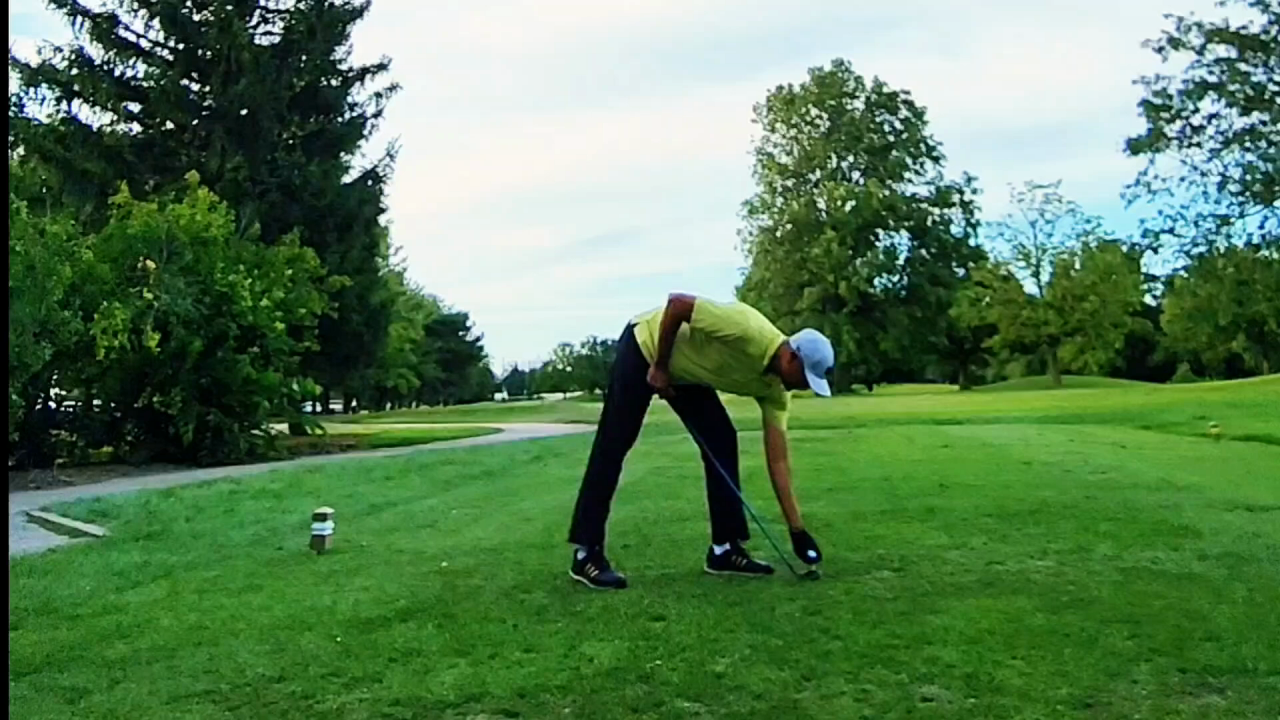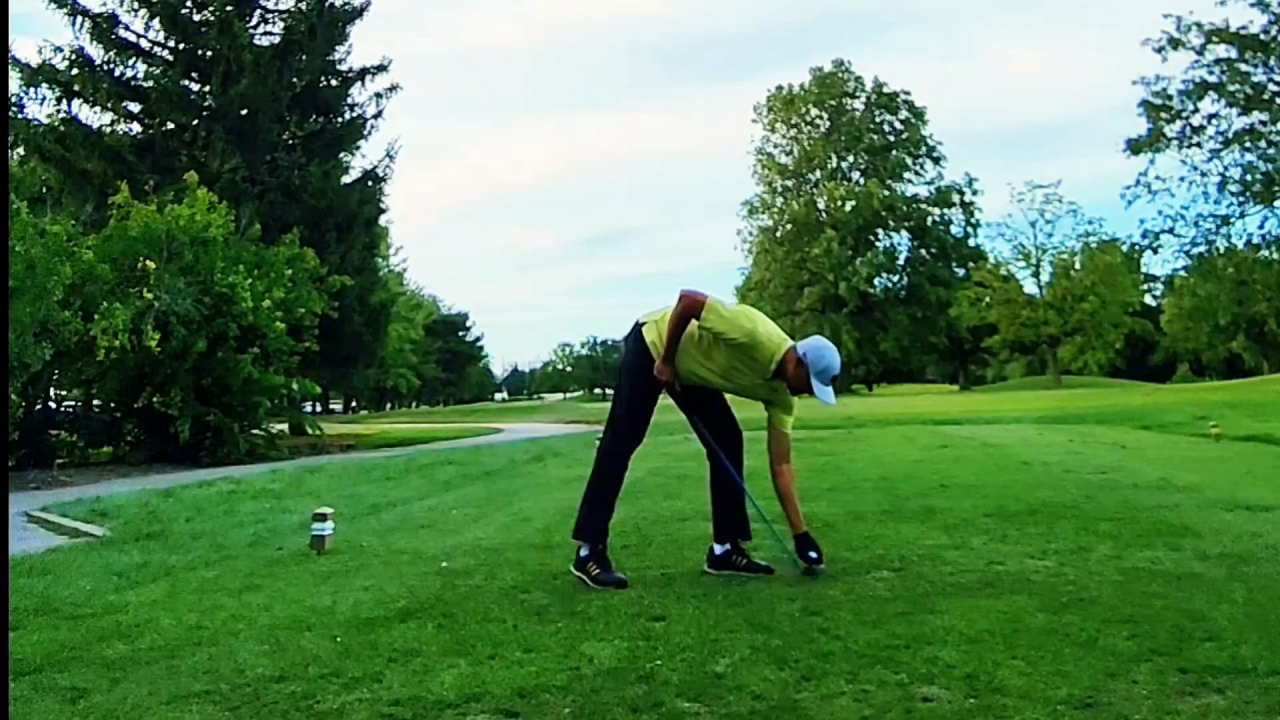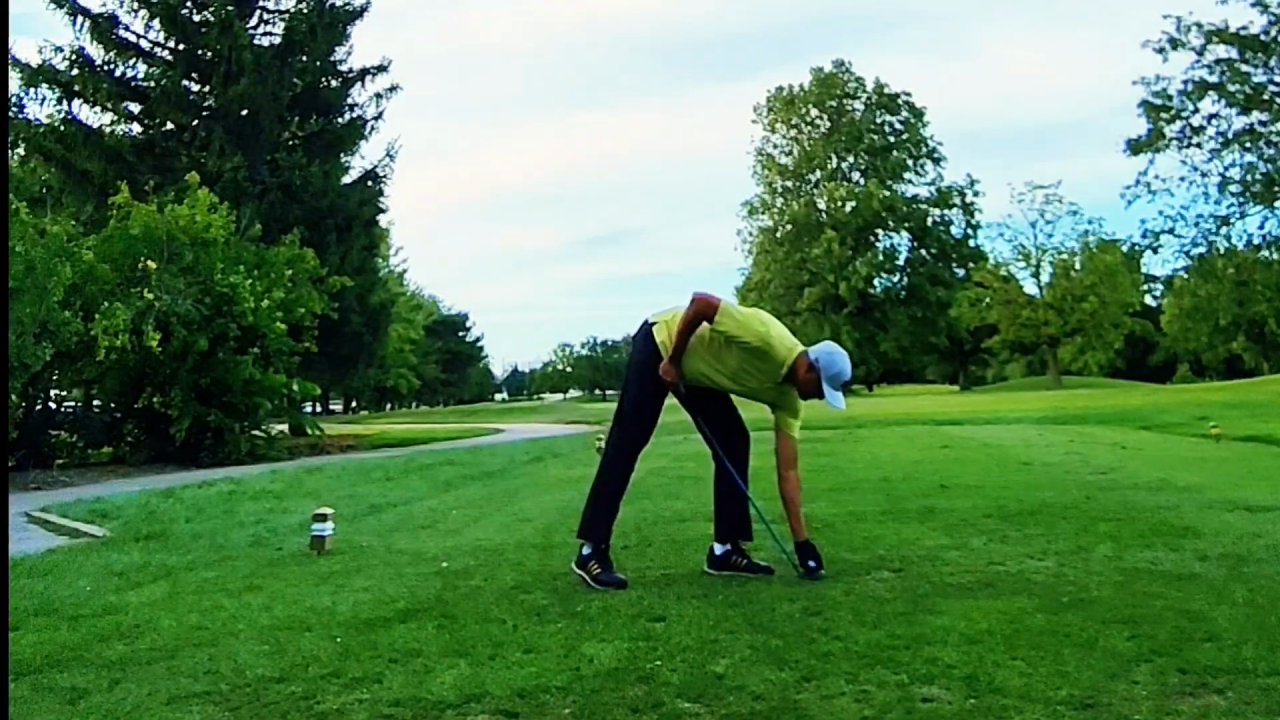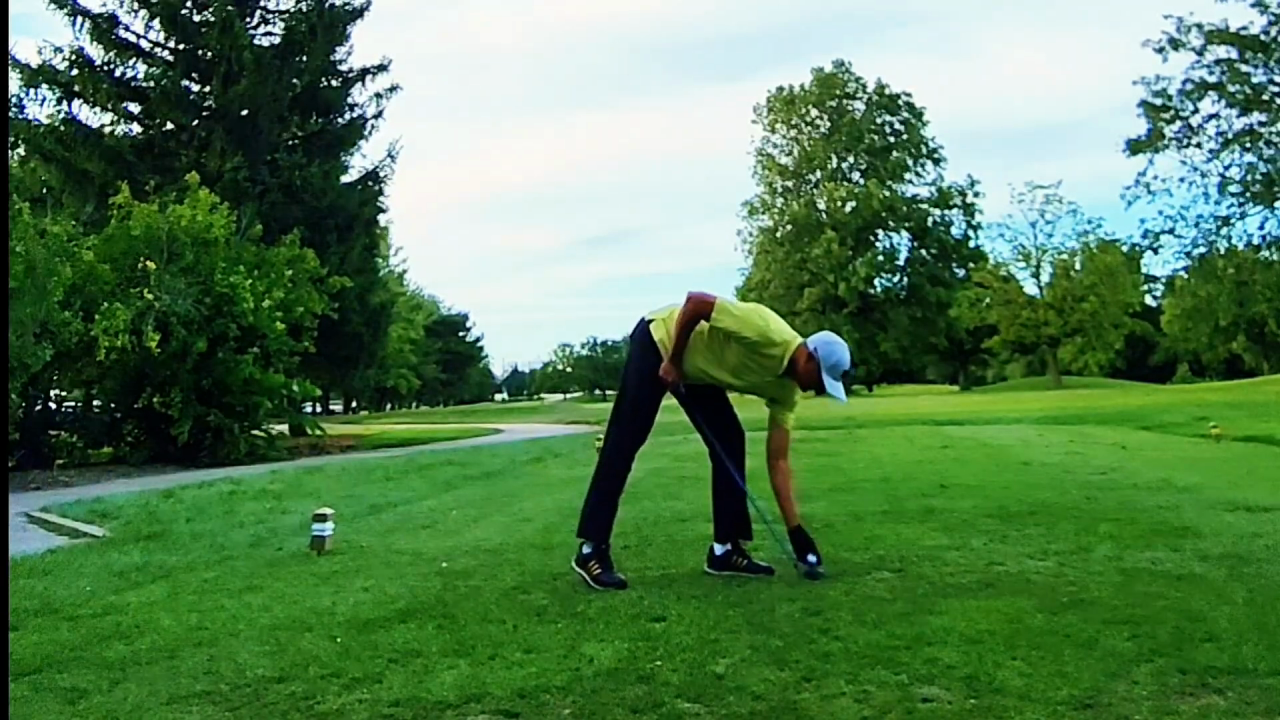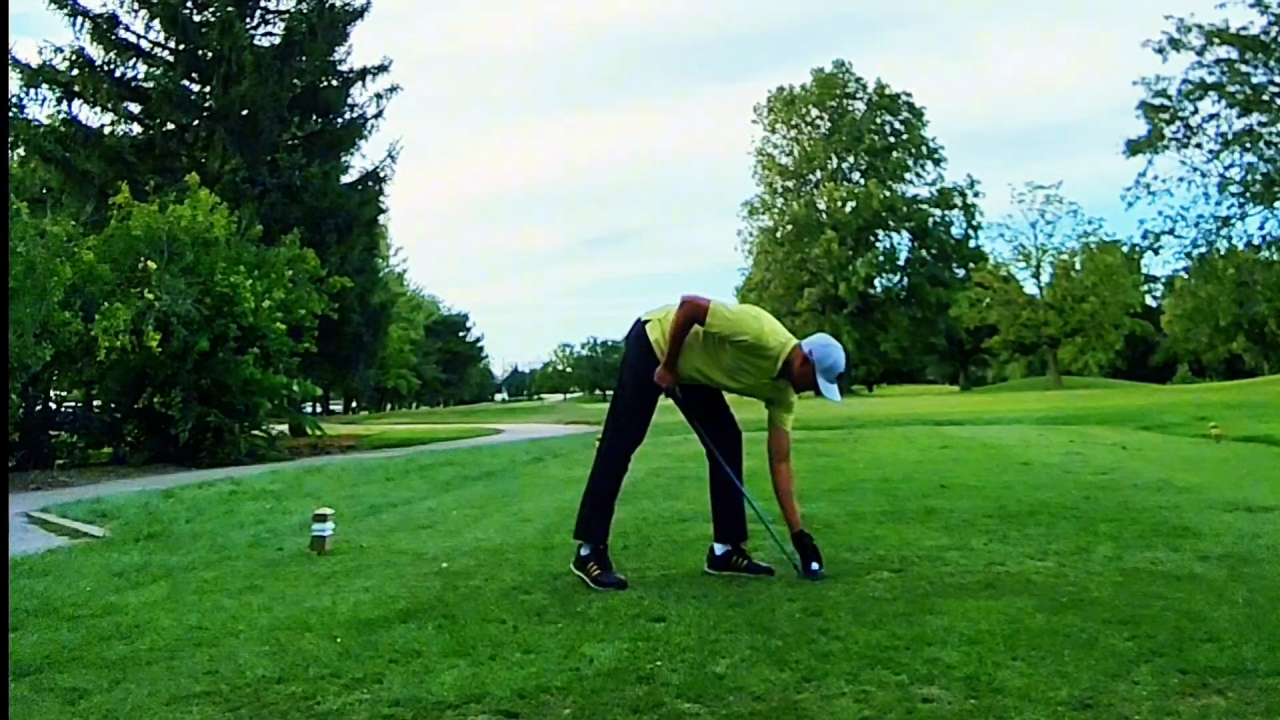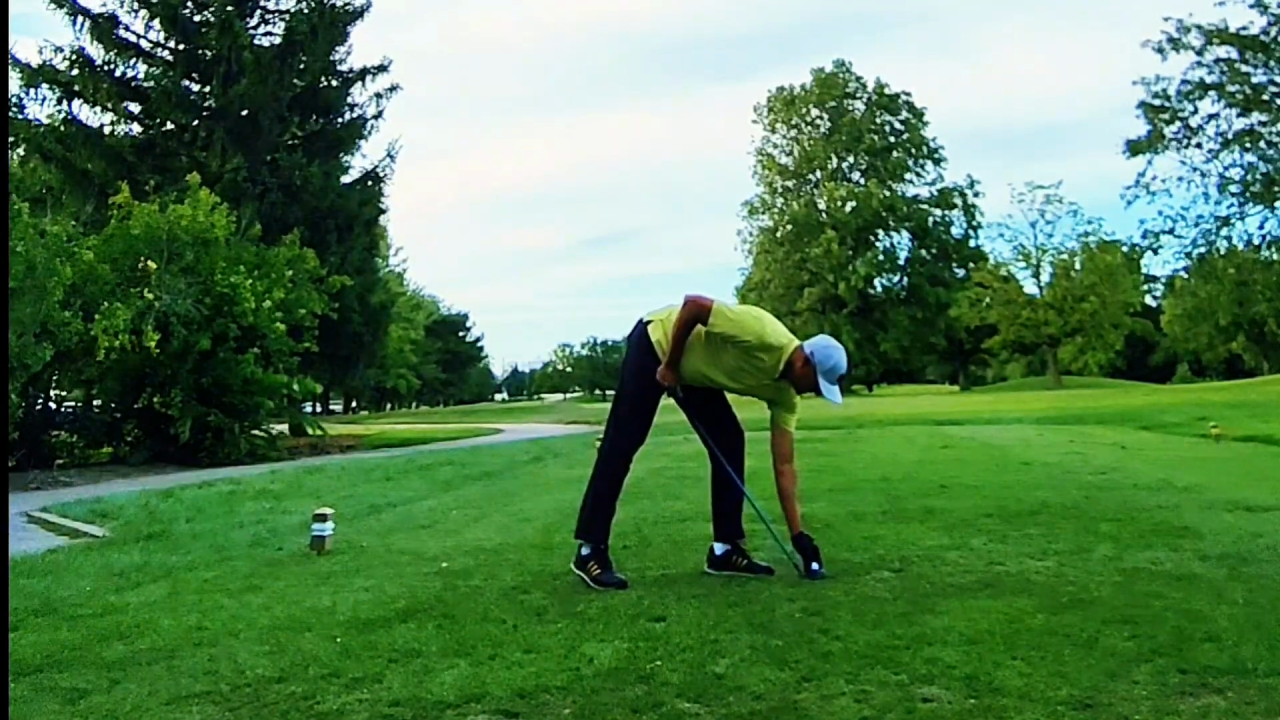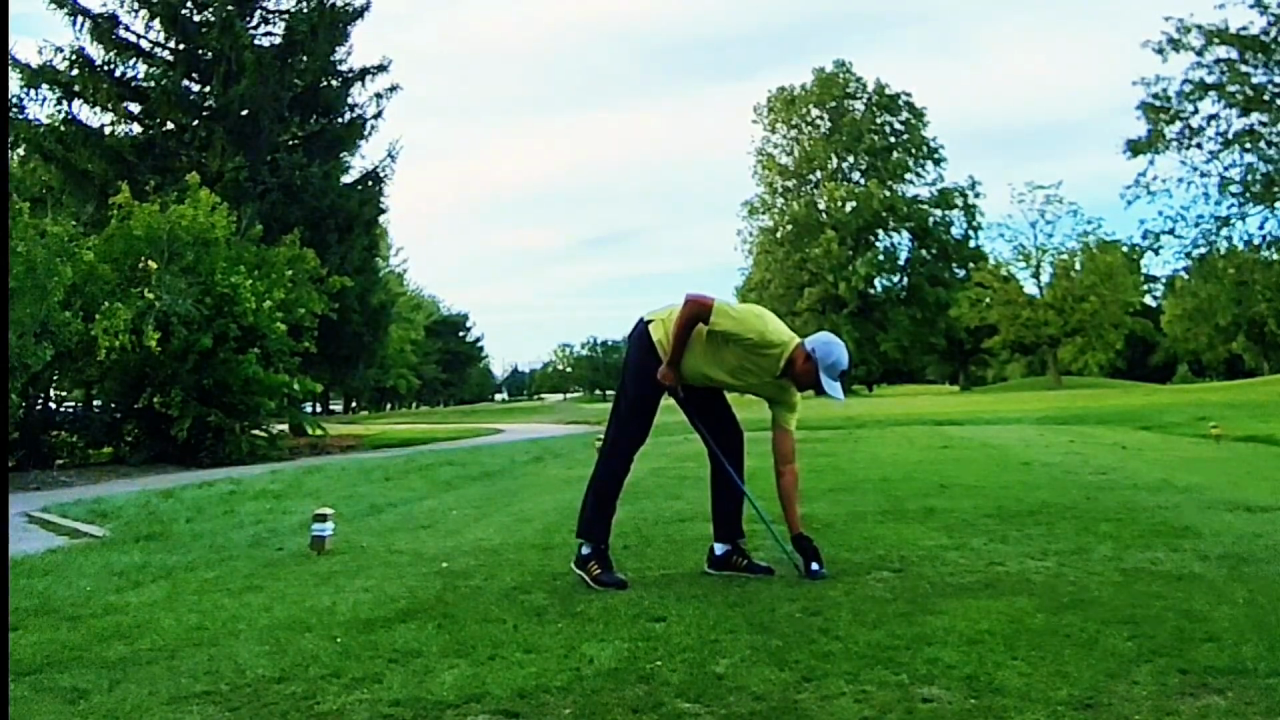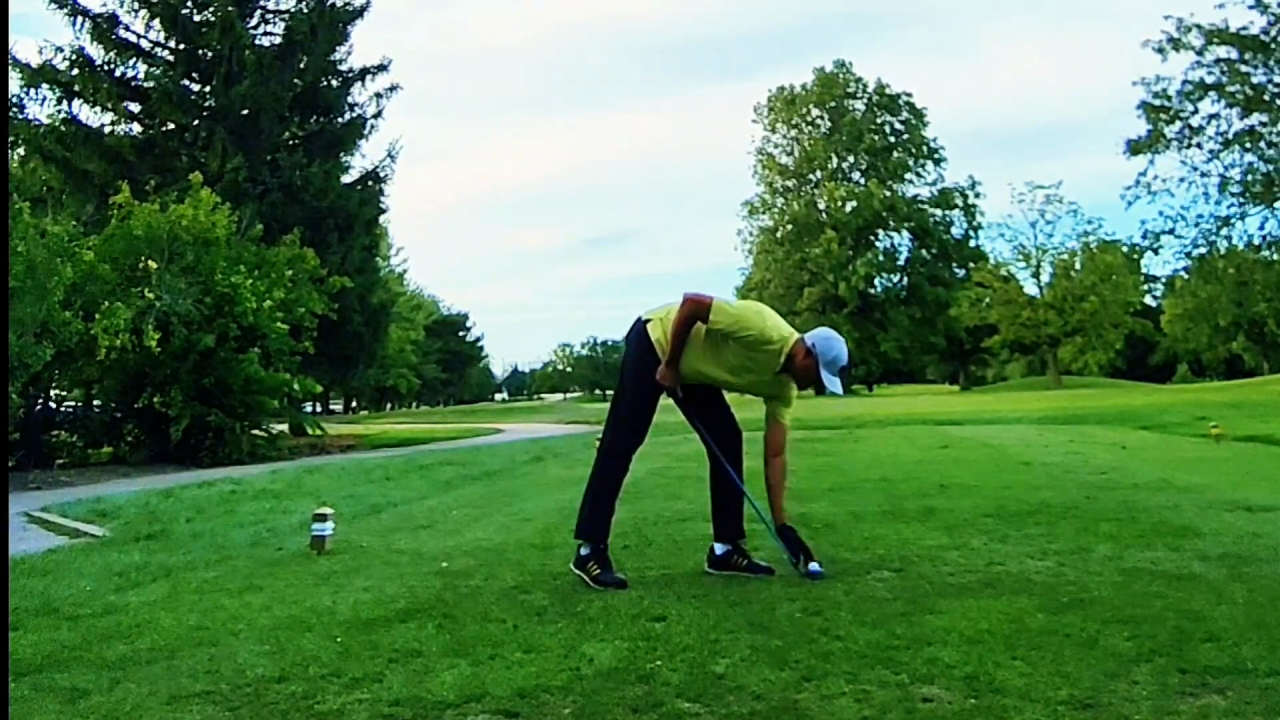
dt=0.5s
person 1, frame 1
left shoulder: (773, 387)
right shoulder: (748, 329)
left elbow: (778, 460)
right elbow: (676, 303)
left wrist: (797, 529)
right wrist: (660, 366)
left hip: (686, 370)
right hip: (645, 344)
left knee: (722, 442)
right knee: (613, 445)
left ankle: (725, 547)
right ankle: (587, 554)
person 1, frame 2
left shoulder: (779, 391)
right shoulder: (754, 334)
left elbow: (781, 464)
right elbow: (687, 299)
left wrist: (800, 532)
right wrist: (666, 360)
left hip: (692, 371)
right hip: (653, 343)
left knee: (728, 443)
right knee: (620, 445)
left ankle: (725, 548)
right ankle: (590, 552)
person 1, frame 3
left shoulder: (786, 394)
right shoulder: (767, 338)
left elbow: (788, 471)
right elbow: (700, 302)
left wrist: (802, 540)
right wrist: (672, 361)
left hip: (697, 372)
right hip: (660, 344)
left knee: (734, 445)
right knee: (626, 445)
left ankle: (726, 548)
right ankle: (592, 552)
person 1, frame 4
left shoulder: (786, 387)
right shoulder: (766, 330)
left elbow: (778, 460)
right elbow: (695, 301)
left wrist: (794, 527)
right wrist: (673, 362)
left hip: (696, 370)
right hip: (659, 341)
left knee: (730, 443)
right knee: (624, 444)
left ankle: (725, 549)
right ankle: (592, 551)
person 1, frame 5
left shoulder: (781, 390)
right shoulder: (761, 333)
left elbow: (780, 463)
right elbow: (688, 305)
left wrist: (798, 531)
right wrist: (668, 366)
left hip: (692, 369)
right hip: (655, 341)
left knee: (727, 443)
right knee: (620, 445)
left ankle: (726, 548)
right ankle: (590, 551)
person 1, frame 6
left shoulder: (783, 391)
right shoulder: (762, 333)
left elbow: (784, 465)
right elbow: (692, 304)
left wrist: (798, 533)
right wrist: (670, 365)
left hip: (695, 371)
right hip: (656, 342)
left knee: (730, 443)
right knee: (622, 445)
left ankle: (725, 548)
right ankle: (591, 551)
person 1, frame 7
left shoulder: (785, 390)
right shoulder: (763, 331)
left elbow: (785, 465)
right elbow: (692, 303)
left wrist: (797, 533)
right wrist: (671, 365)
left hip: (695, 371)
right hip: (657, 340)
left knee: (729, 443)
right knee: (623, 445)
left ankle: (725, 548)
right ankle: (591, 550)
person 1, frame 8
left shoulder: (782, 383)
right shoulder: (762, 328)
left elbow: (775, 456)
right elbow: (690, 302)
left wrist: (782, 525)
right wrist: (669, 365)
right hip: (654, 341)
left knee: (727, 442)
right knee: (621, 445)
left ankle: (725, 548)
right ankle: (590, 550)
